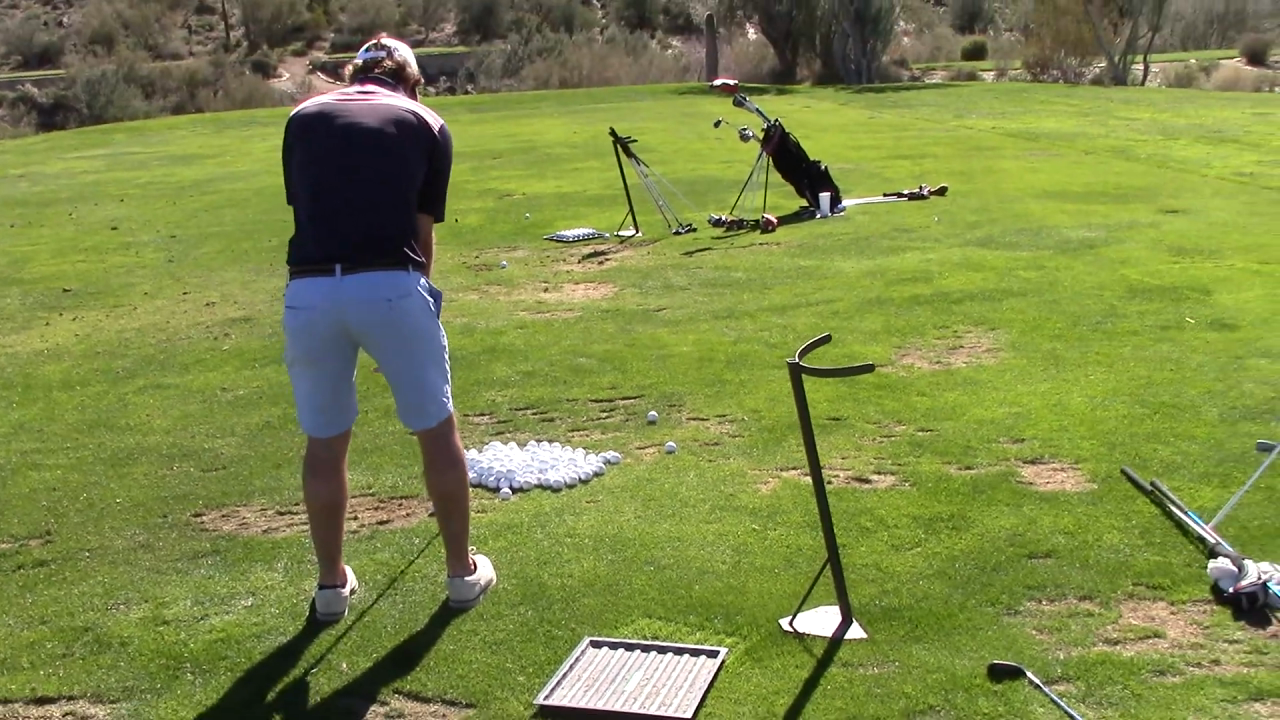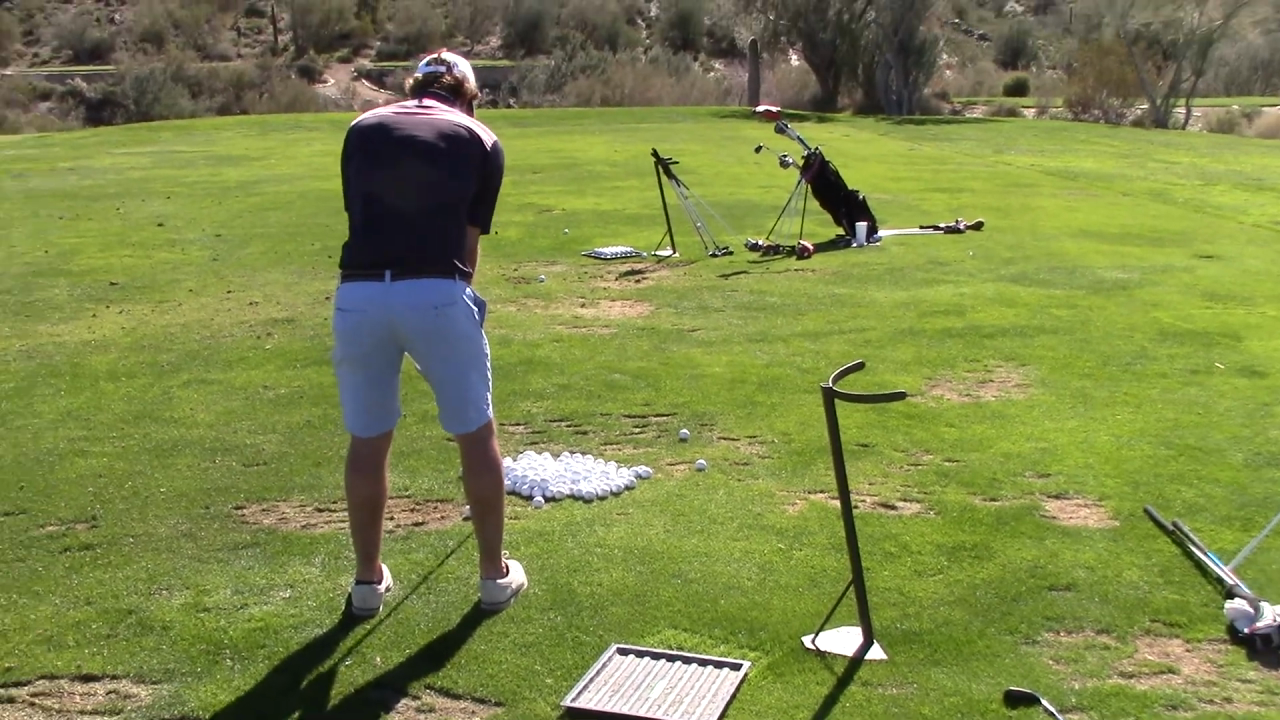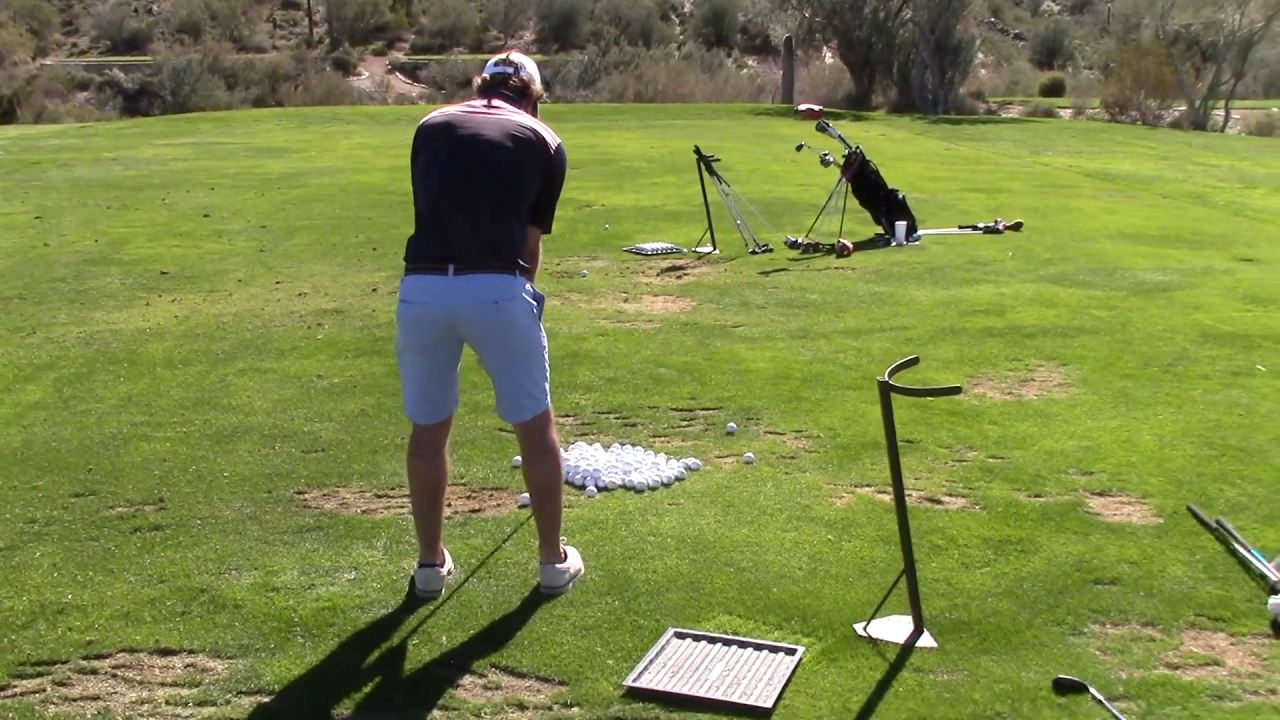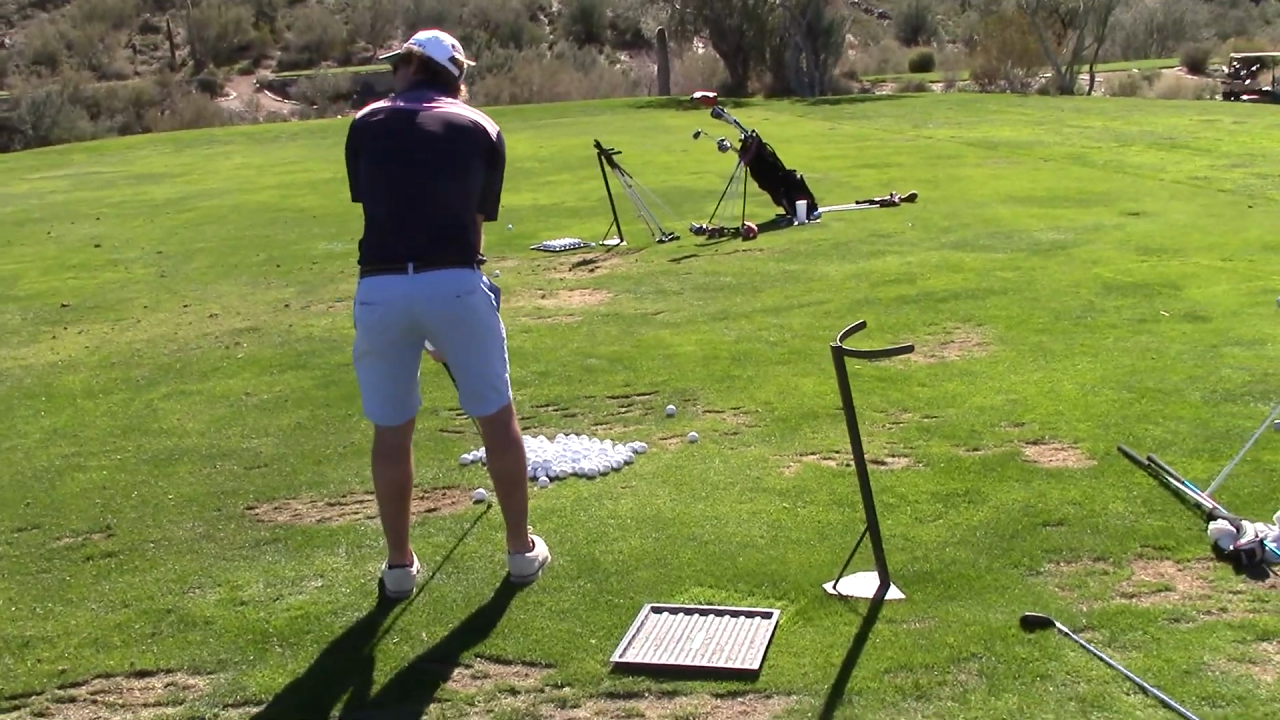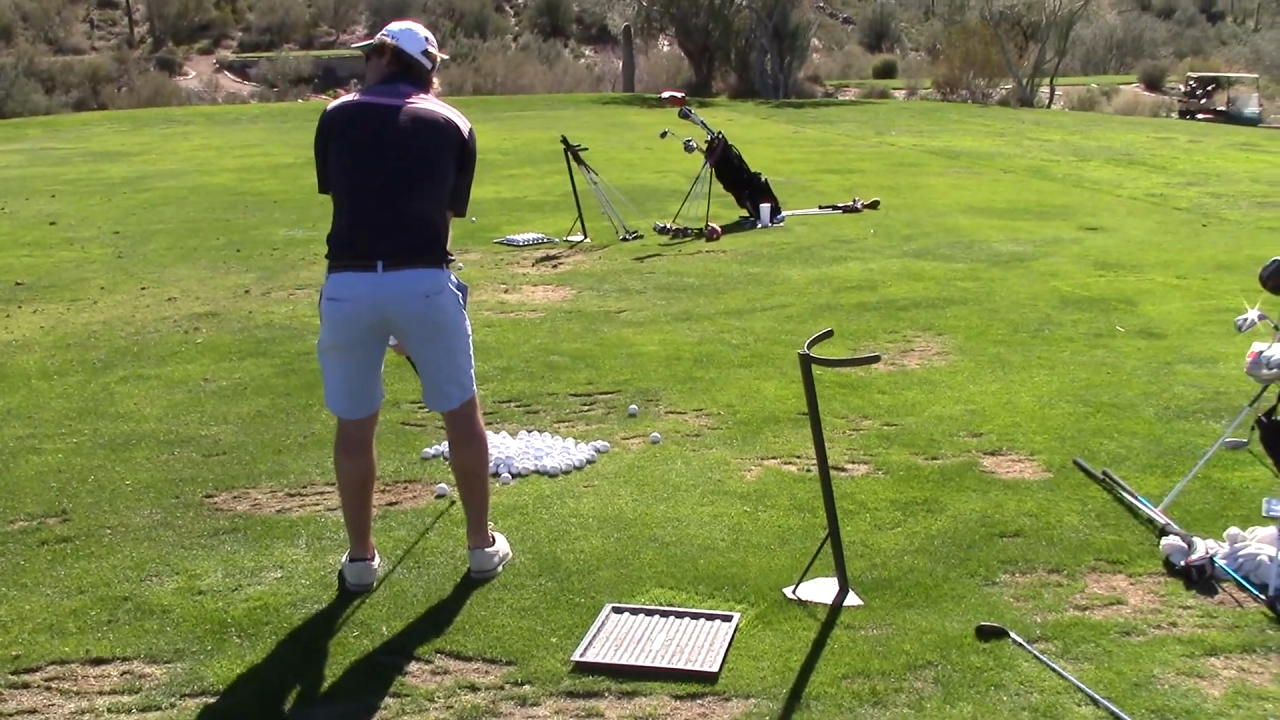
dt=0.4s
person 1, frame 1
left shoulder: (303, 116)
right shoulder: (427, 124)
right wrist: (415, 288)
left hip: (309, 290)
right hip: (390, 286)
left knee: (324, 441)
right knee: (436, 429)
left ankle: (332, 581)
right ankle: (462, 569)
person 1, frame 2
left shoulder: (363, 127)
right shoulder: (481, 140)
left hip: (360, 293)
right hip: (437, 293)
left knee: (367, 441)
right knee: (476, 435)
left ankle: (368, 578)
right ankle: (494, 573)
person 1, frame 3
left shoulder: (432, 126)
right shoulder: (544, 142)
left hip: (423, 286)
right hip: (497, 288)
left knee: (428, 428)
right knee: (535, 424)
left ankle: (431, 561)
right ankle: (553, 558)
person 1, frame 4
left shoulder: (366, 124)
right shoulder: (483, 129)
left elbow: (368, 206)
left hip: (381, 286)
right hip: (456, 283)
left knee: (391, 430)
right knee: (496, 416)
left ankle: (400, 563)
right ankle: (521, 547)
person 1, frame 5
left shoulder: (338, 116)
right shoulder: (455, 126)
left elbow: (337, 200)
left hip: (349, 282)
right hip: (424, 281)
left knee: (354, 423)
right knee: (461, 412)
left ankle: (361, 556)
right ankle: (482, 543)
